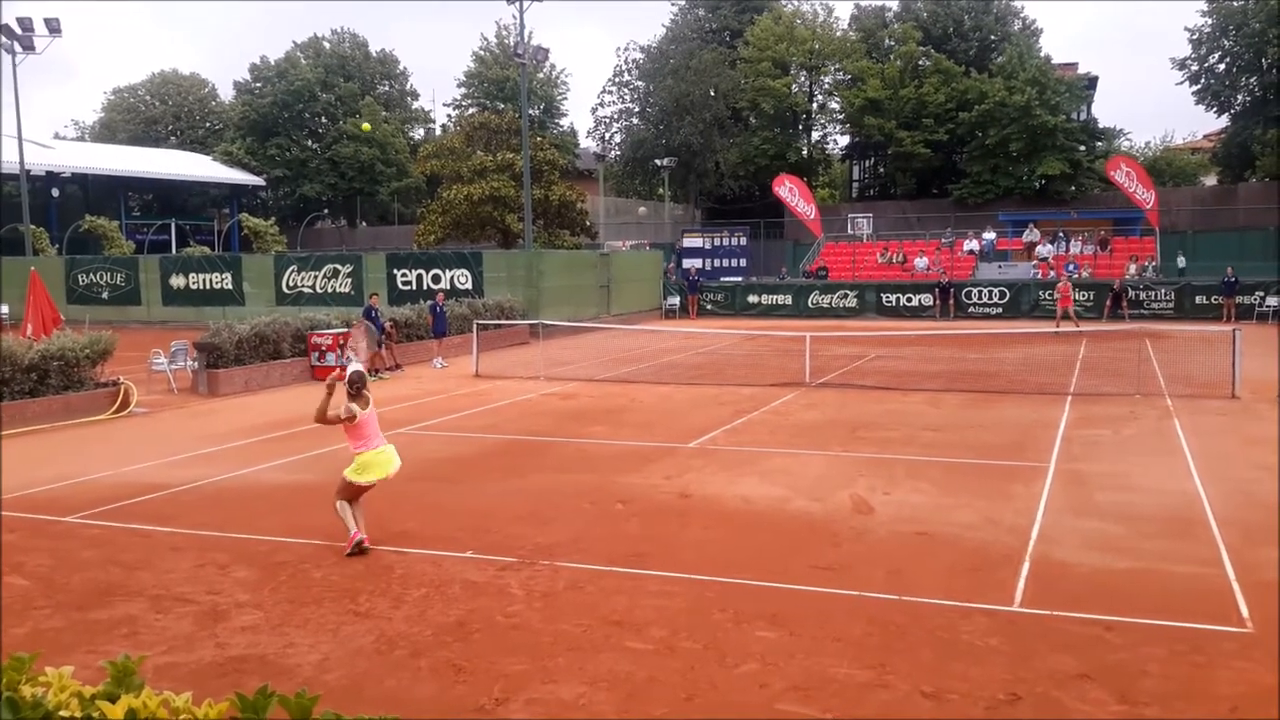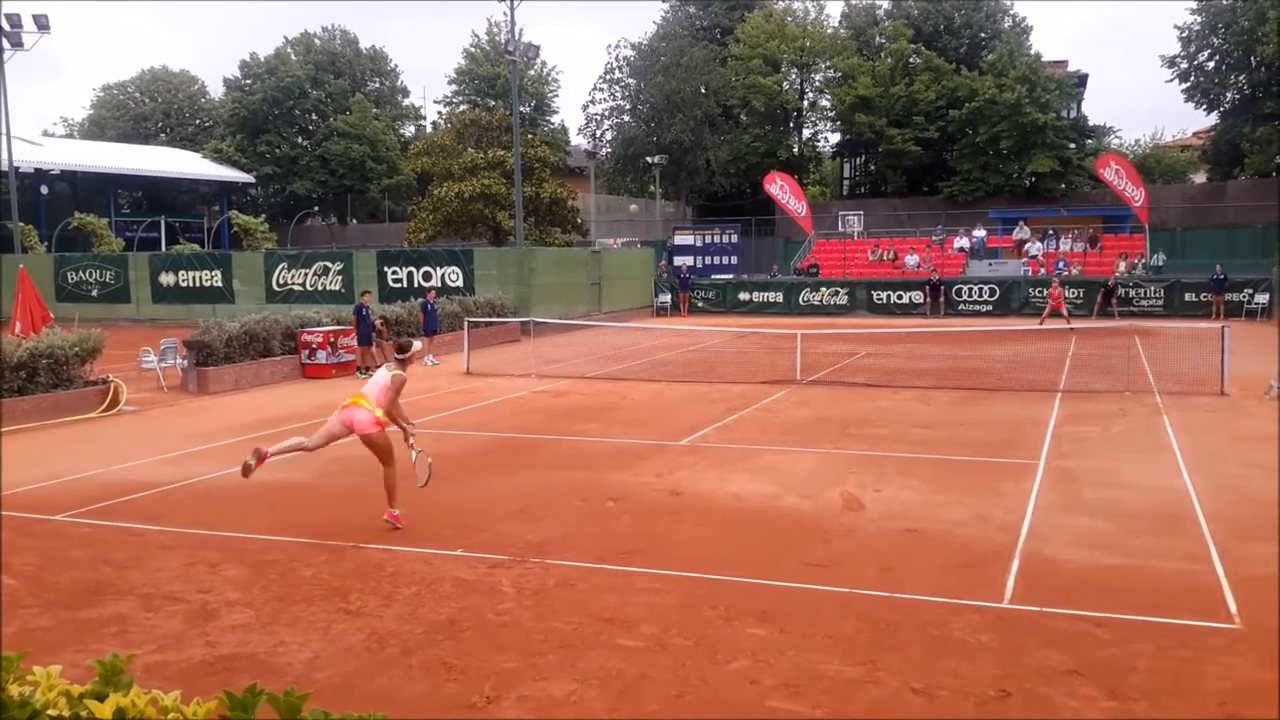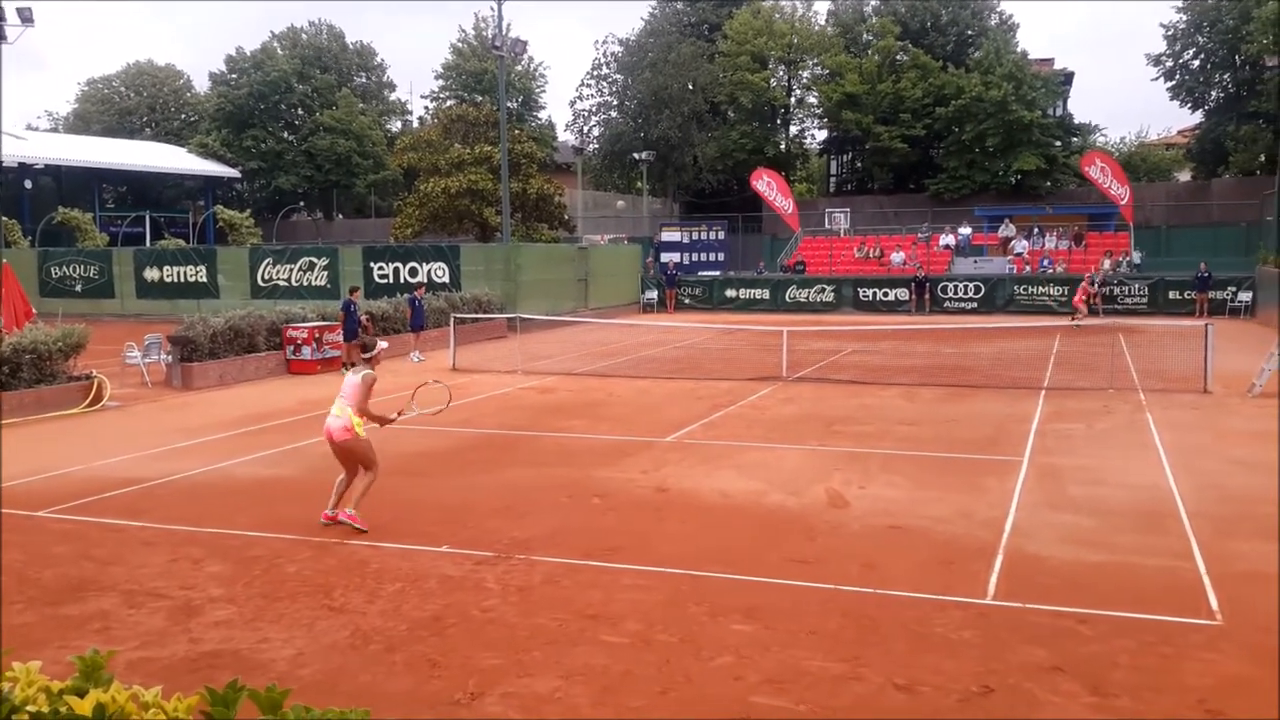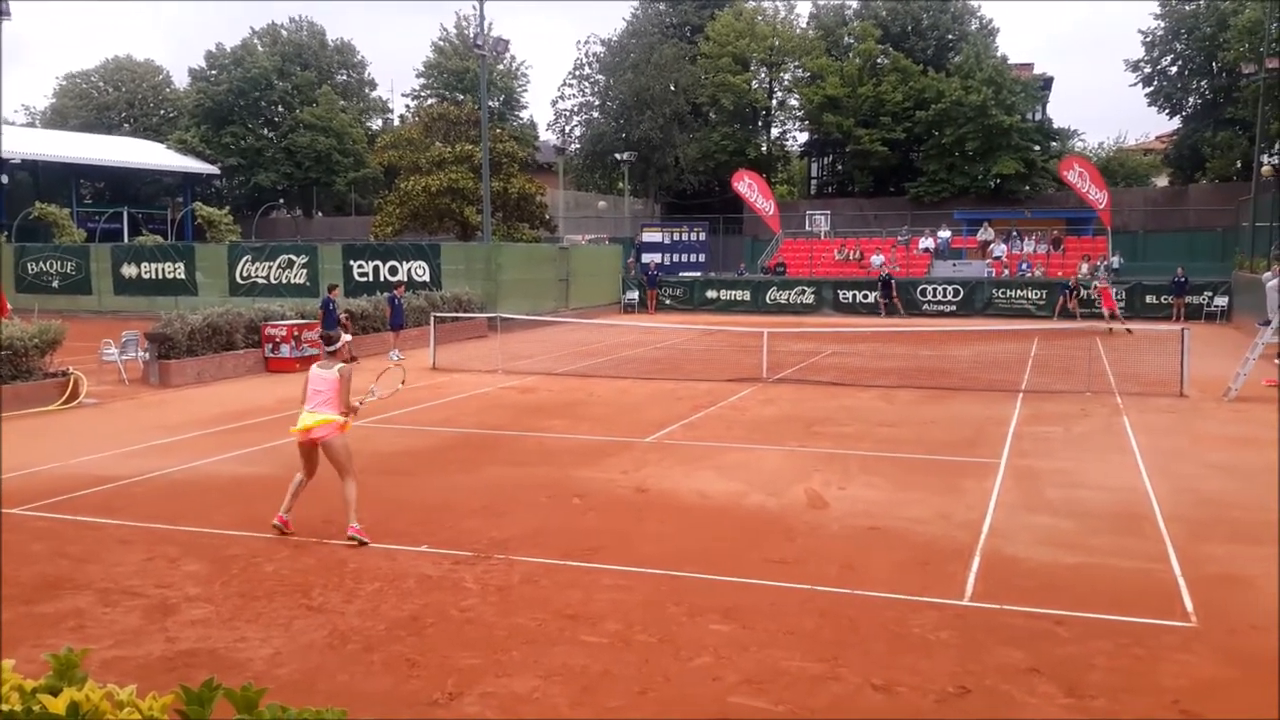
dt=0.5s
person 1, frame 1
left shoulder: (349, 412)
right shoulder: (367, 397)
left elbow: (320, 418)
right elbow: (359, 376)
left wrist: (328, 392)
left hip: (368, 464)
right hip: (385, 458)
left knee: (340, 498)
right knee: (354, 498)
left ankle: (355, 533)
right ankle: (362, 535)
person 1, frame 2
left shoulder: (385, 368)
right shoulder: (400, 377)
right elbow: (389, 408)
left wrist: (404, 420)
right wrist: (404, 426)
left hip: (350, 412)
right hip: (368, 421)
left knee: (308, 444)
right knee: (389, 465)
left ankle: (265, 453)
right ankle: (392, 512)
person 1, frame 3
left shoulder: (352, 372)
right shoulder: (369, 375)
right elbow: (361, 408)
left wrist: (376, 419)
right wrist: (384, 419)
left hip: (331, 425)
right hip: (346, 427)
left knee: (351, 471)
right knee: (371, 469)
left ankle: (330, 513)
right ankle: (349, 512)
person 1, frame 4
left shoulder: (313, 368)
right shoulder: (343, 369)
left elbow: (304, 399)
right elbow: (346, 406)
right wrist: (354, 407)
left hip: (306, 424)
right hip: (328, 427)
left knee: (306, 473)
right knee: (348, 478)
left ankle: (282, 516)
right ankle: (353, 525)
